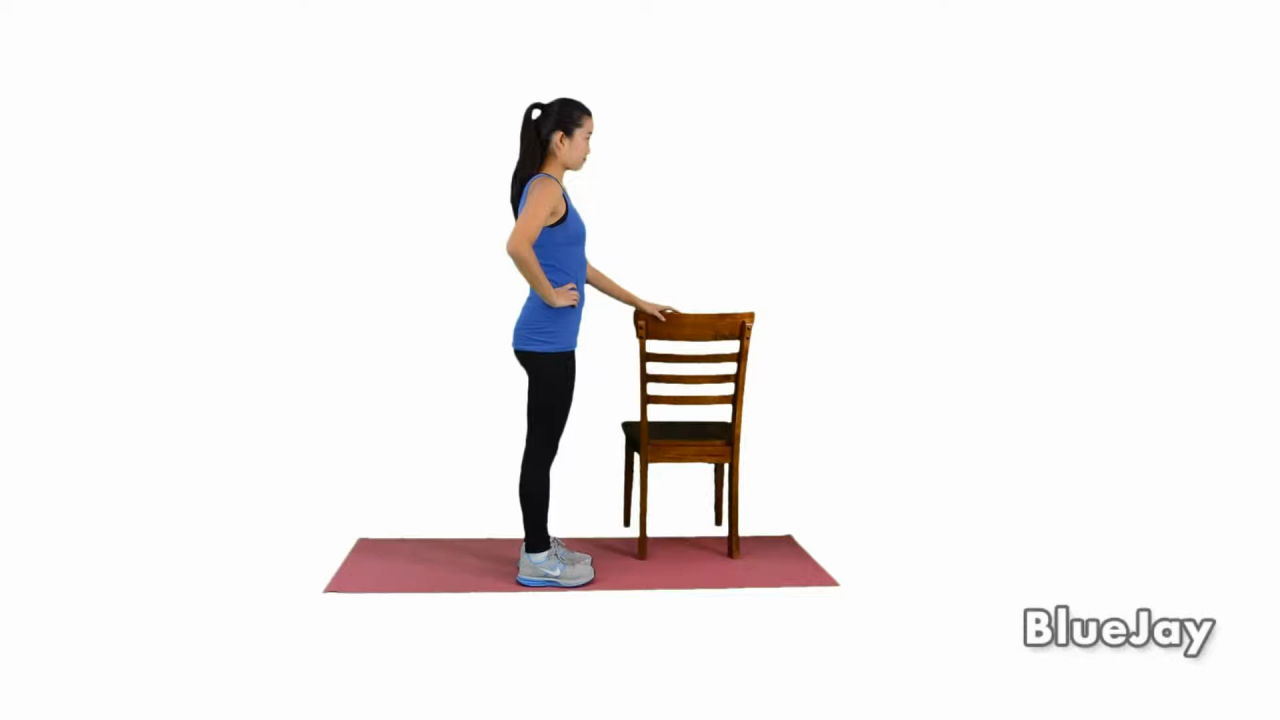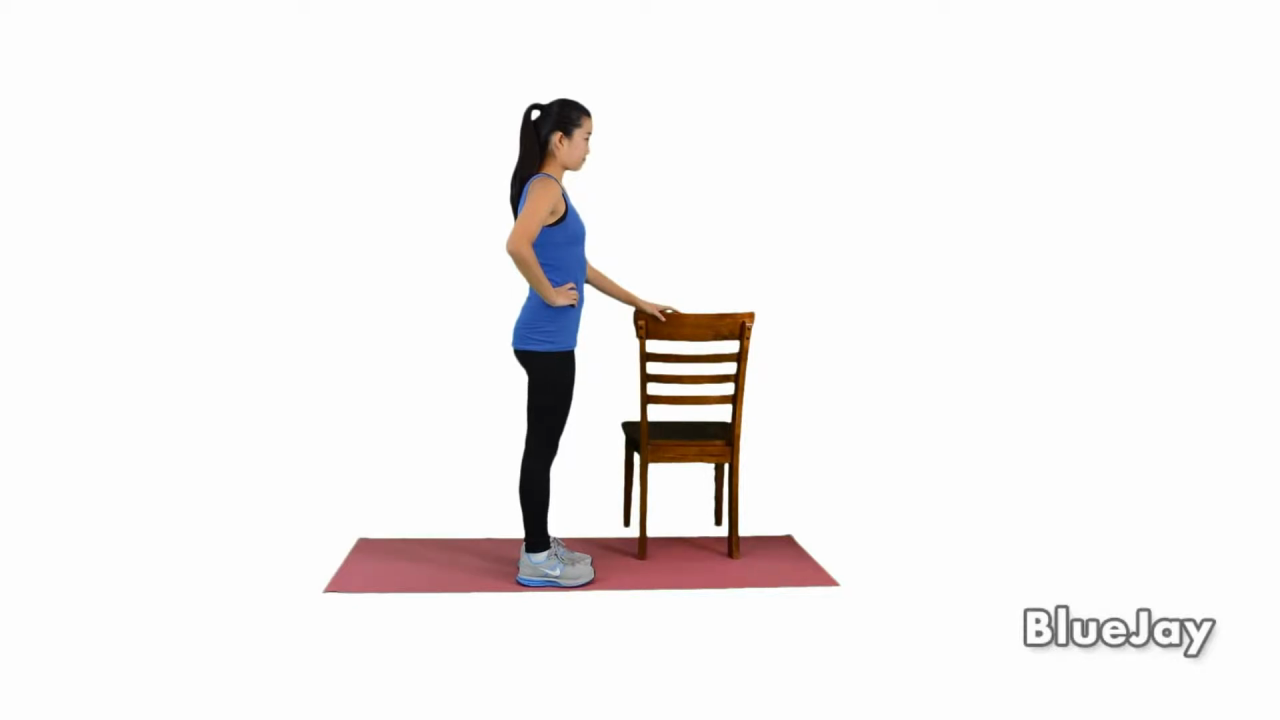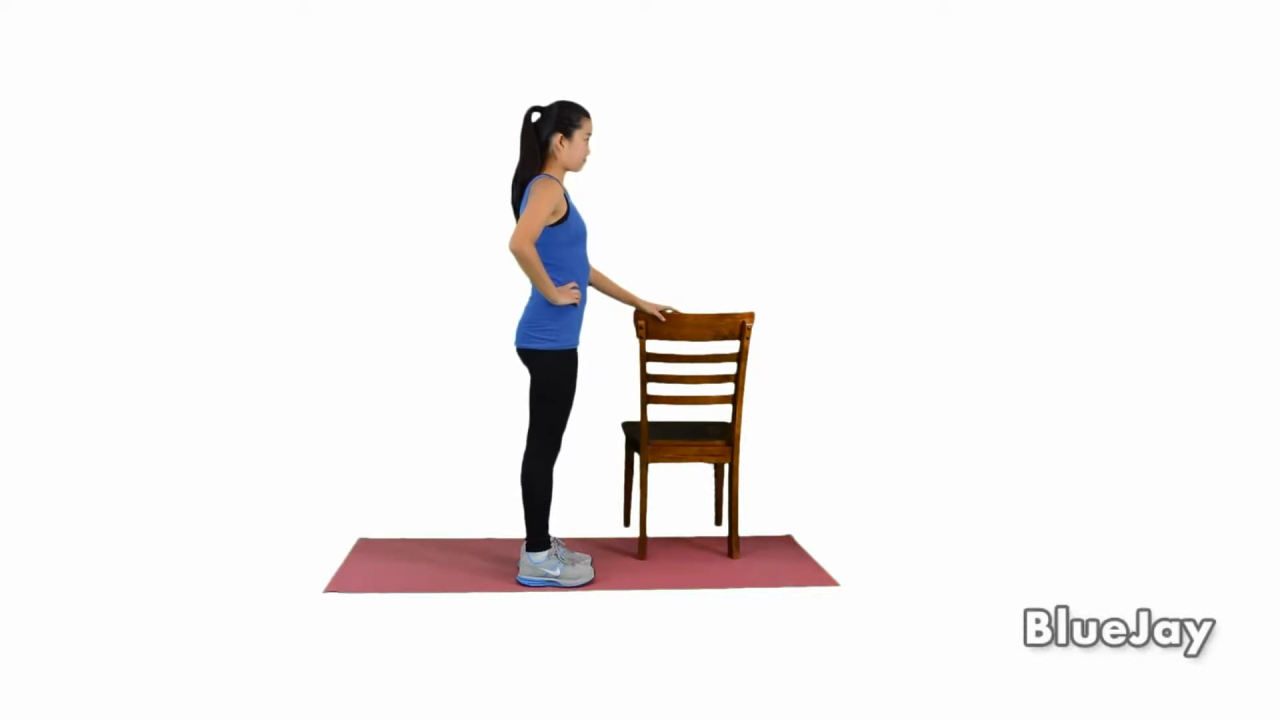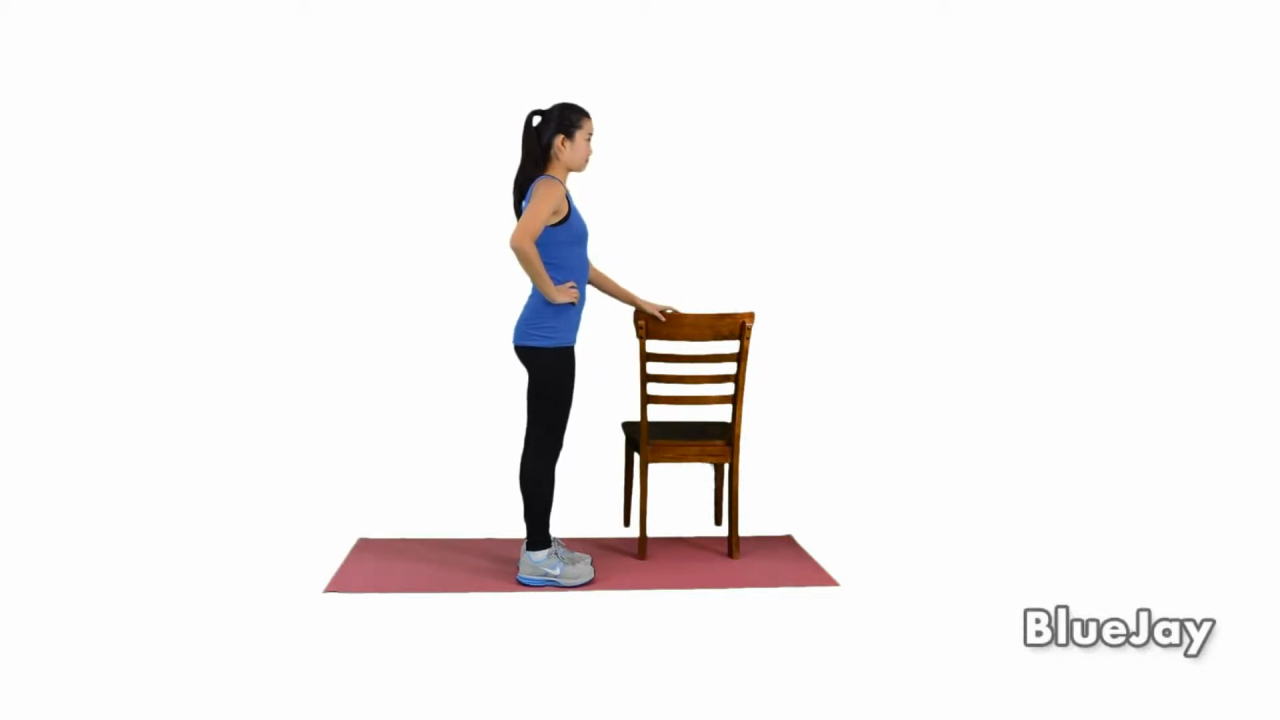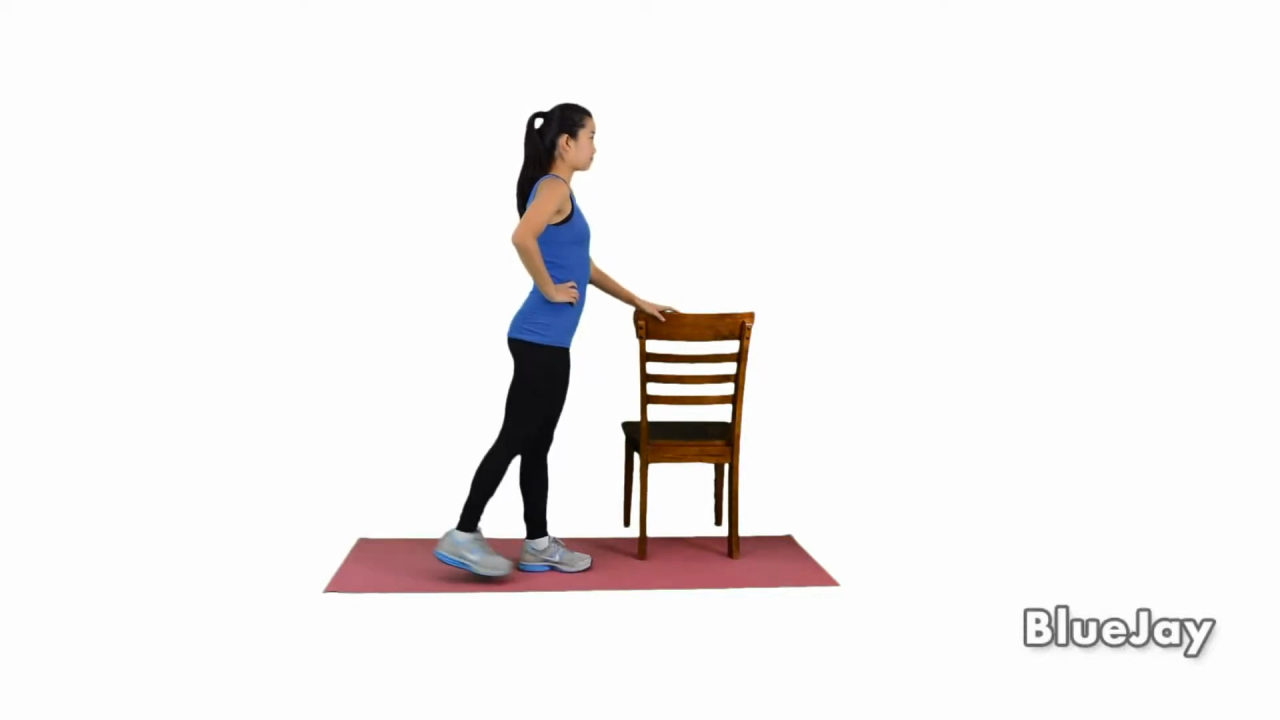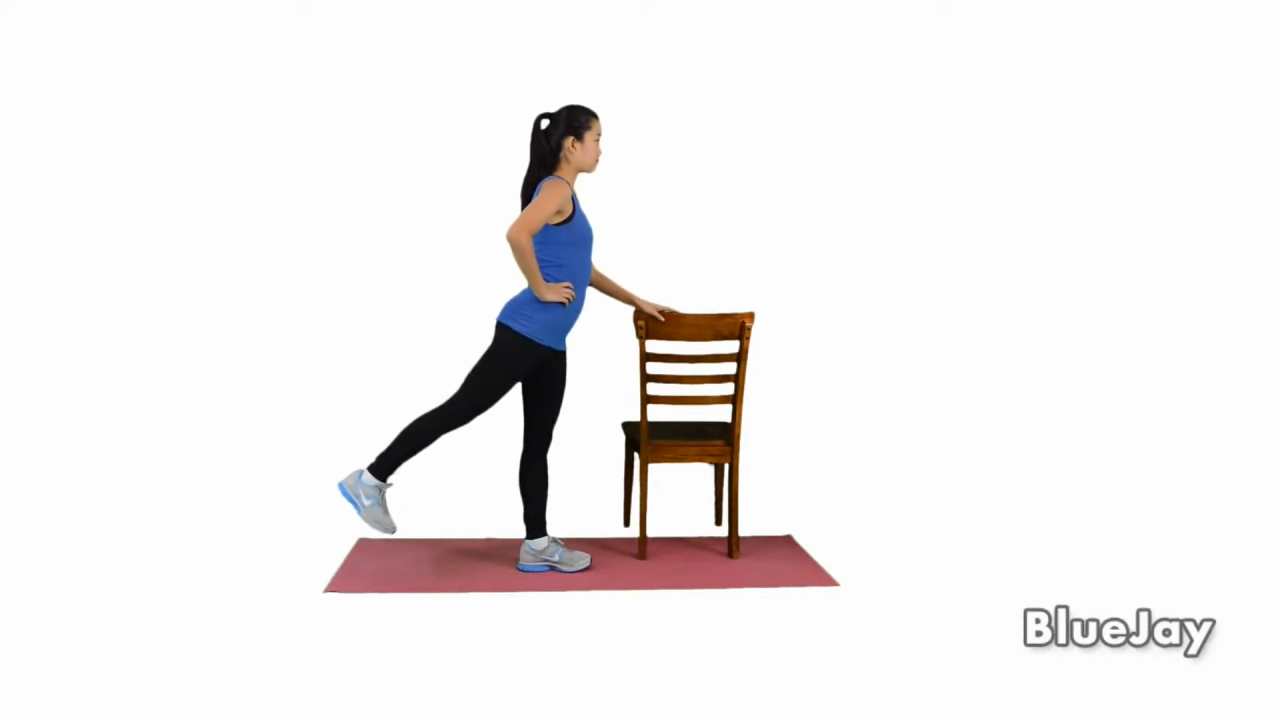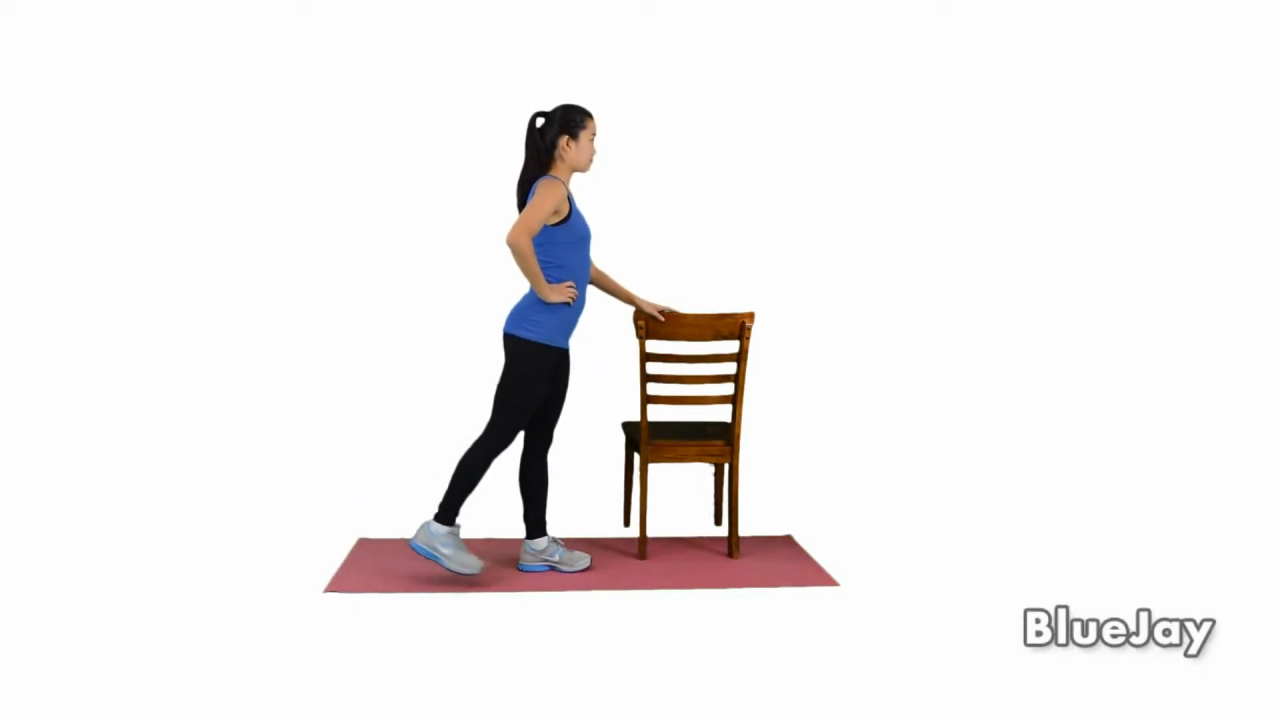
dt=0.7s
person 1, frame 1
left shoulder: (551, 189)
right shoulder: (545, 187)
left elbow: (580, 267)
right elbow: (517, 245)
left wrist: (639, 303)
right wrist: (549, 295)
left hip: (553, 340)
right hip: (546, 340)
left knee: (543, 447)
right knee: (541, 448)
left ankle: (540, 546)
right ankle: (536, 559)
person 1, frame 2
left shoulder: (550, 189)
right shoulder: (545, 187)
left elbow: (580, 267)
right elbow: (517, 245)
left wrist: (639, 303)
right wrist: (549, 294)
left hip: (552, 340)
right hip: (546, 340)
left knee: (544, 446)
right knee: (541, 448)
left ankle: (540, 546)
right ankle: (536, 560)
person 1, frame 3
left shoulder: (552, 190)
right shoulder: (546, 188)
left elbow: (581, 268)
right elbow: (520, 244)
left wrist: (639, 303)
right wrist: (552, 294)
left hip: (555, 339)
right hip: (548, 340)
left knee: (546, 445)
right knee: (543, 446)
left ankle: (541, 546)
right ankle: (536, 559)
person 1, frame 4
left shoulder: (555, 190)
right shoulder: (549, 188)
left elbow: (582, 267)
right elbow: (520, 241)
left wrist: (639, 302)
right wrist: (549, 292)
left hip: (552, 337)
right hip: (547, 337)
left knee: (545, 443)
right knee: (543, 444)
left ankle: (541, 544)
right ankle: (536, 558)
person 1, frame 5
left shoulder: (559, 190)
right shoulder: (553, 187)
left elbow: (584, 266)
right elbow: (522, 237)
left wrist: (638, 302)
right wrist: (549, 288)
left hip: (553, 341)
right hip: (539, 338)
left knee: (537, 443)
right knee: (515, 437)
left ankle: (538, 544)
right ankle: (461, 535)
person 1, frame 6
left shoulder: (565, 193)
right shoulder: (556, 188)
left elbow: (582, 268)
right elbow: (517, 234)
left wrist: (636, 301)
right wrist: (540, 288)
left hip: (549, 342)
right hip: (527, 332)
left knee: (539, 443)
right knee: (459, 411)
left ankle: (537, 544)
right ankle: (371, 480)
person 1, frame 7
left shoulder: (560, 192)
right shoulder: (550, 187)
left elbow: (583, 266)
right elbow: (517, 239)
left wrist: (636, 301)
right wrist: (543, 290)
left hip: (552, 340)
right hip: (534, 336)
left knee: (538, 442)
right knee: (500, 433)
left ankle: (537, 545)
right ankle: (438, 528)
